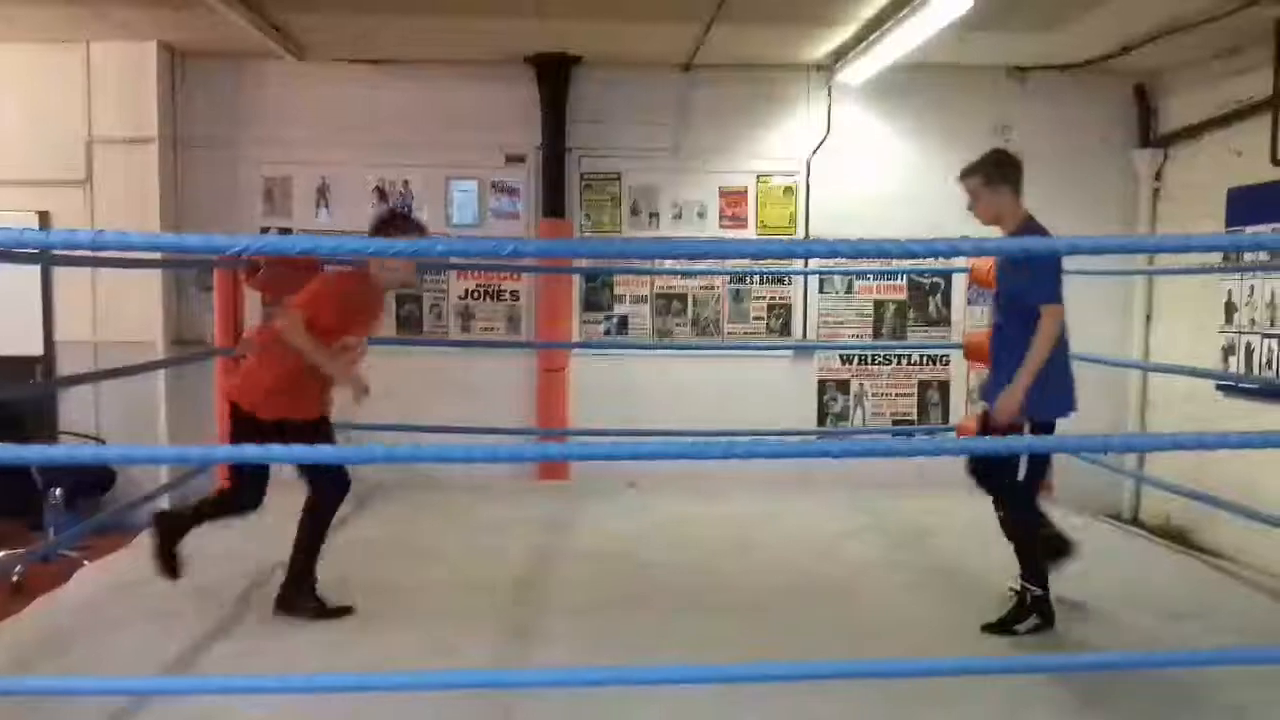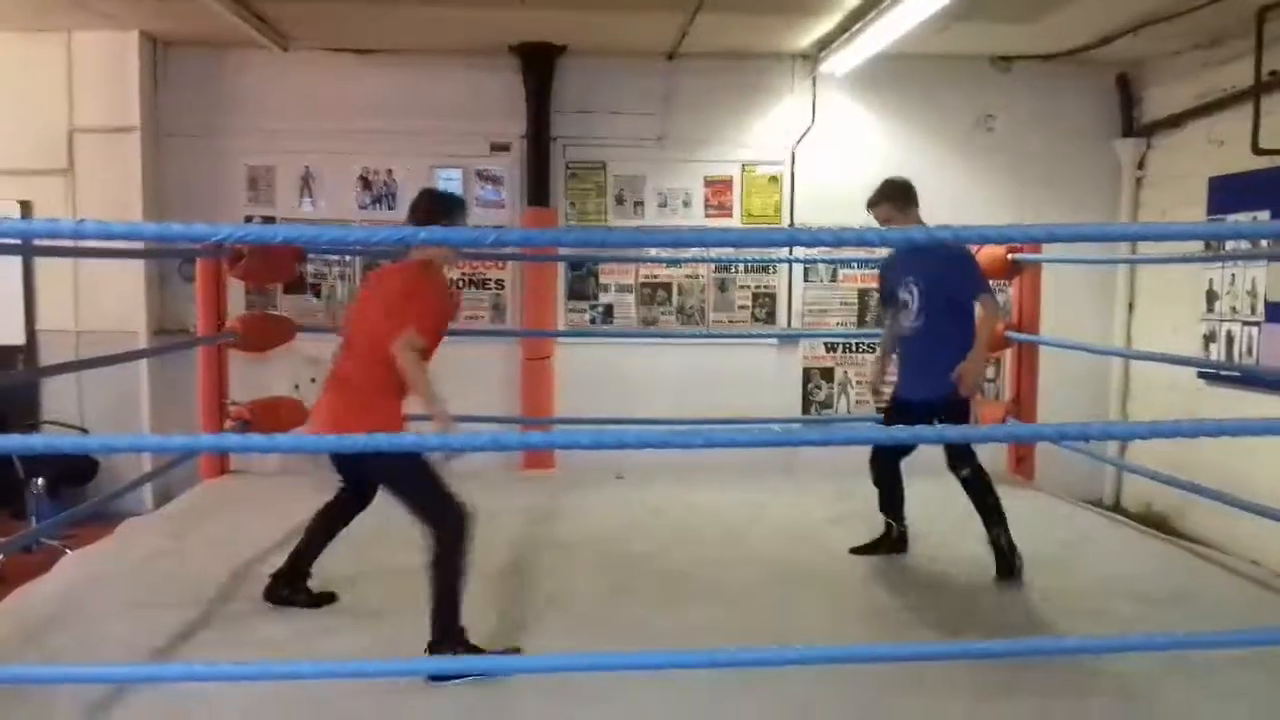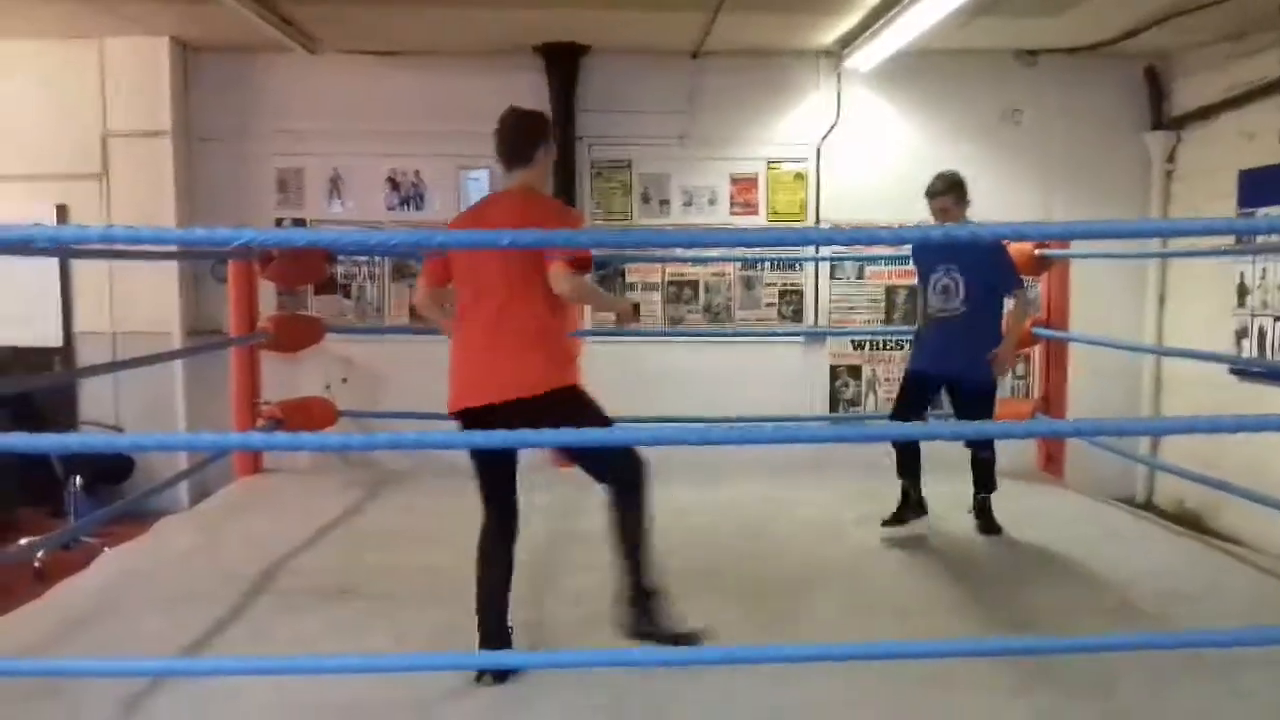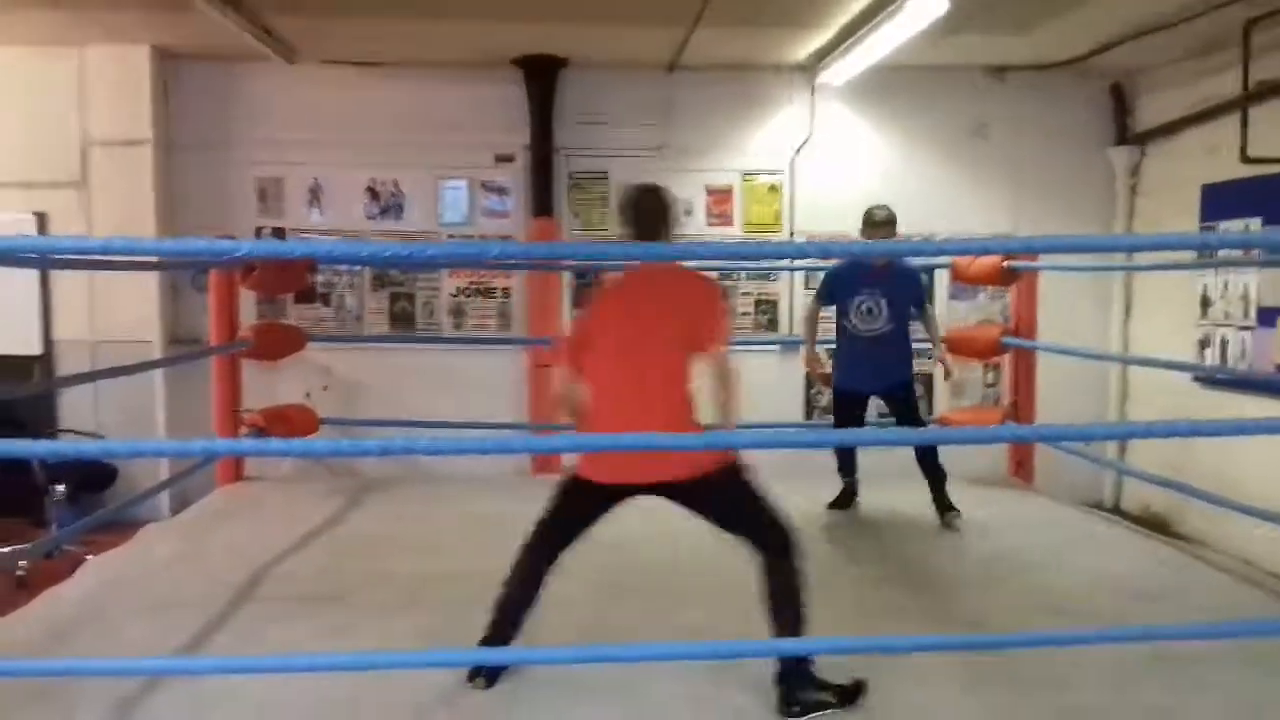
dt=0.5s
person 1, frame 1
left shoulder: (373, 298)
right shoulder: (344, 285)
right elbow: (288, 325)
right wrist: (336, 371)
left hip: (304, 405)
right hip: (261, 395)
left knee: (332, 484)
right knee: (246, 496)
left ankle: (298, 588)
right ankle: (172, 524)
person 1, frame 2
left shoulder: (386, 276)
right shoulder: (432, 285)
right elbow: (404, 352)
right wrist: (440, 413)
left hip: (336, 413)
right hip: (366, 423)
left knee: (357, 491)
right knee: (450, 519)
left ankle: (286, 581)
right ankle: (448, 643)
person 1, frame 3
left shoulder: (468, 220)
right shoulder: (552, 213)
left elbow: (424, 297)
right elbow: (564, 283)
right wrist: (619, 304)
left hip: (468, 391)
right hip: (535, 381)
left knee: (500, 515)
right knee: (626, 473)
left ankle: (493, 652)
right ankle: (640, 607)
person 1, frame 4
left shoulder: (603, 297)
right shoulder: (697, 290)
left elbow: (564, 389)
right elbow: (720, 362)
right wrist: (725, 436)
left hip: (607, 457)
right hip: (683, 454)
left knee: (544, 545)
right knee: (776, 545)
left ankle: (491, 656)
person 2, frame 1
left shoulder: (1034, 246)
left elbow: (1054, 320)
left wrist: (1017, 389)
left hip: (1031, 397)
right hip: (1007, 390)
left knee: (1012, 493)
right knee: (985, 467)
left ankle: (1035, 600)
right ankle: (1047, 542)
person 2, frame 2
left shoulder: (950, 254)
right shoulder: (892, 263)
left elbow: (989, 306)
left wrist: (975, 361)
right wrist: (881, 365)
left hip: (948, 382)
right hip: (910, 384)
left knee: (960, 460)
right knee: (882, 459)
left ankle: (1001, 541)
right ankle: (894, 532)
person 2, frame 3
left shoulder: (989, 248)
right shoulder: (924, 249)
left elbow: (1021, 298)
left wrist: (1008, 344)
left hip: (975, 363)
right hip: (927, 357)
left knee: (979, 437)
right knee: (902, 420)
left ankle: (982, 505)
right ankle: (911, 499)
person 2, frame 4
left shoulder: (907, 275)
right shoulder: (842, 272)
left elbow: (924, 313)
right elbow: (815, 308)
left wrist: (938, 349)
right wrist: (810, 351)
left hip: (895, 372)
right hip: (850, 372)
left knee: (915, 429)
left ankle: (941, 495)
right ankle: (849, 486)
